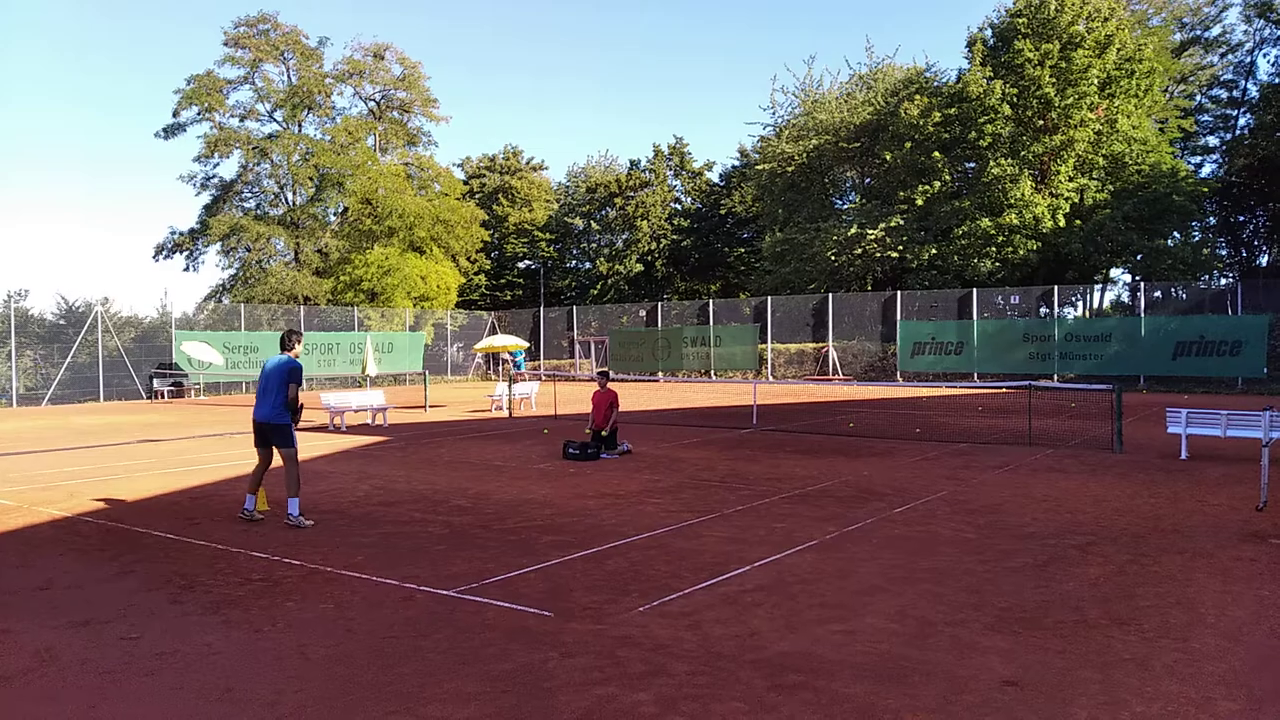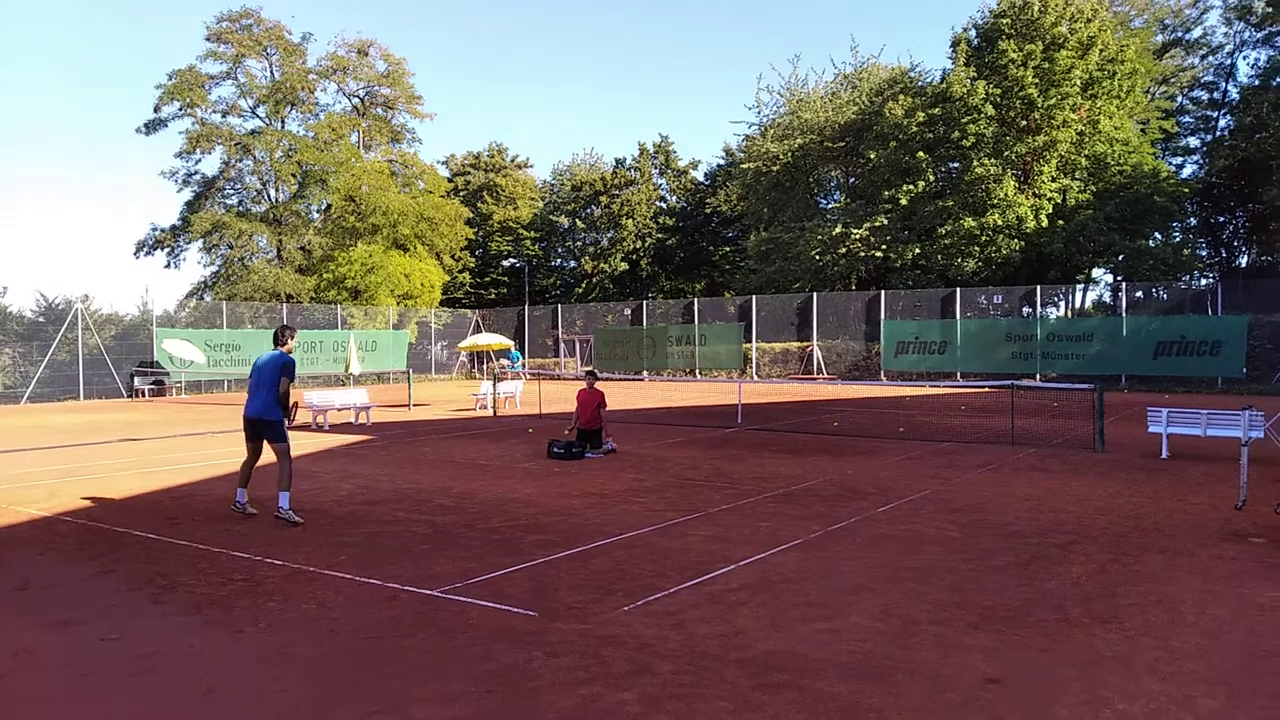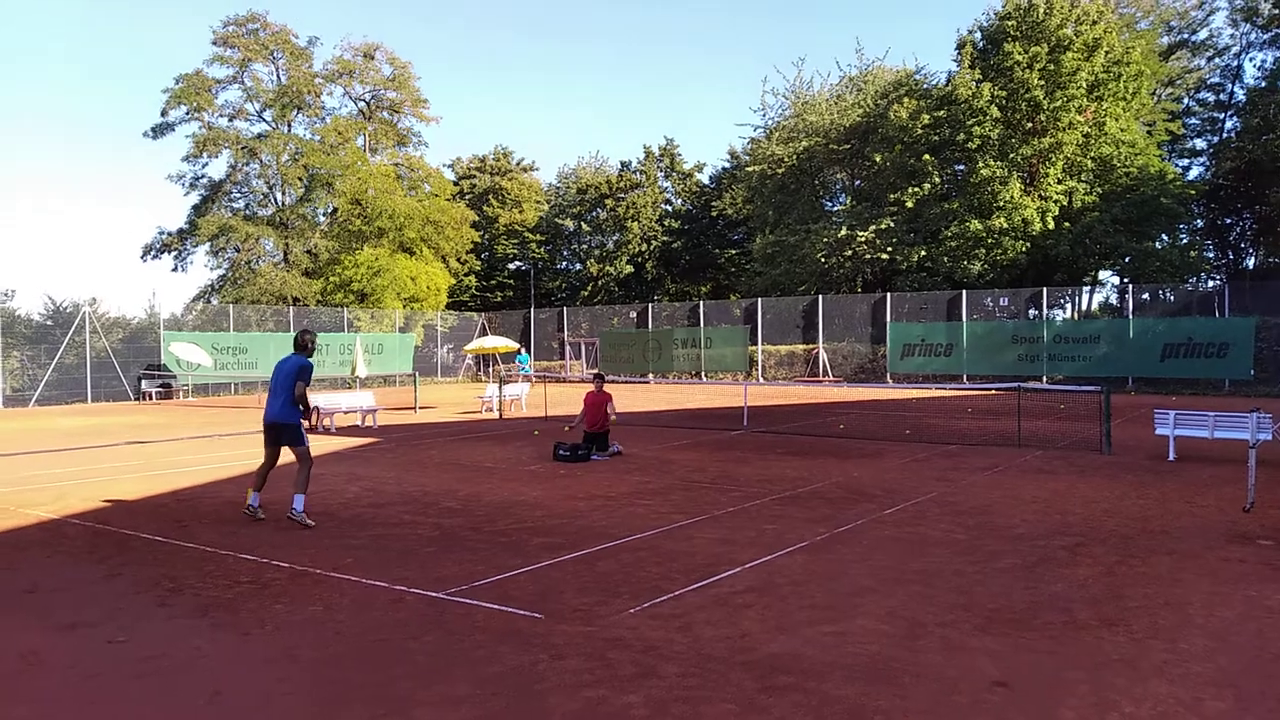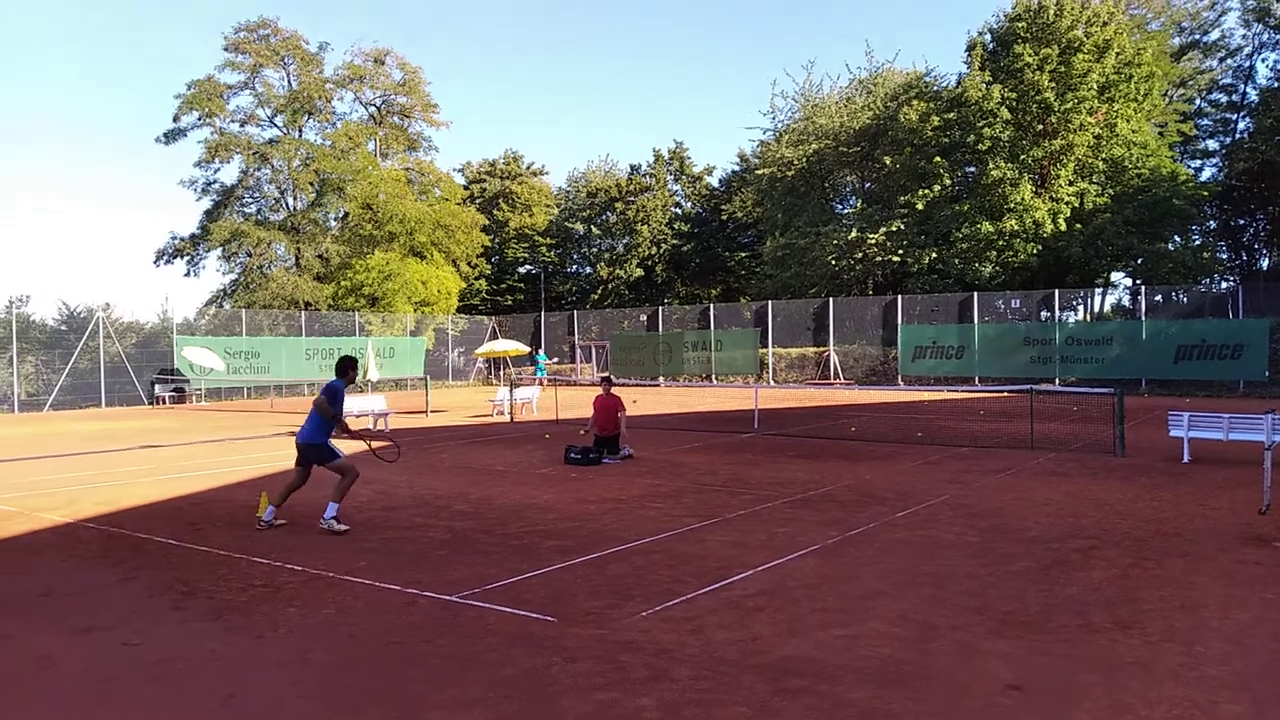
dt=0.3s
person 1, frame 1
left shoulder: (269, 363)
right shoulder: (294, 366)
left elbow: (260, 392)
right elbow: (292, 395)
right wrist: (295, 413)
left hip: (259, 418)
right hip: (279, 420)
left knee: (264, 463)
right knee: (291, 464)
left ankle: (248, 509)
right ankle: (293, 514)
person 1, frame 2
left shoulder: (260, 359)
right shoulder: (287, 360)
left elbow: (251, 387)
right elbow: (283, 390)
right wrist: (286, 410)
left hip: (250, 414)
right hip: (271, 416)
left knee: (252, 457)
right knee: (284, 459)
left ankle: (240, 502)
right ankle: (284, 508)
person 1, frame 3
left shoulder: (281, 362)
right shoulder: (305, 364)
right elbow: (299, 393)
right wrist: (307, 410)
left hip: (270, 417)
right hip: (288, 420)
left knee: (269, 462)
right knee: (305, 462)
left ankle: (252, 505)
right ankle: (298, 509)
person 1, frame 4
left shoulder: (339, 389)
right shoulder: (335, 387)
left elbow: (335, 417)
right elbow: (318, 402)
left wrist: (344, 427)
right wrist: (336, 419)
left hip: (305, 439)
right hip: (314, 441)
left knee: (297, 481)
right knee: (351, 473)
left ankle: (267, 518)
right ankle: (329, 518)
